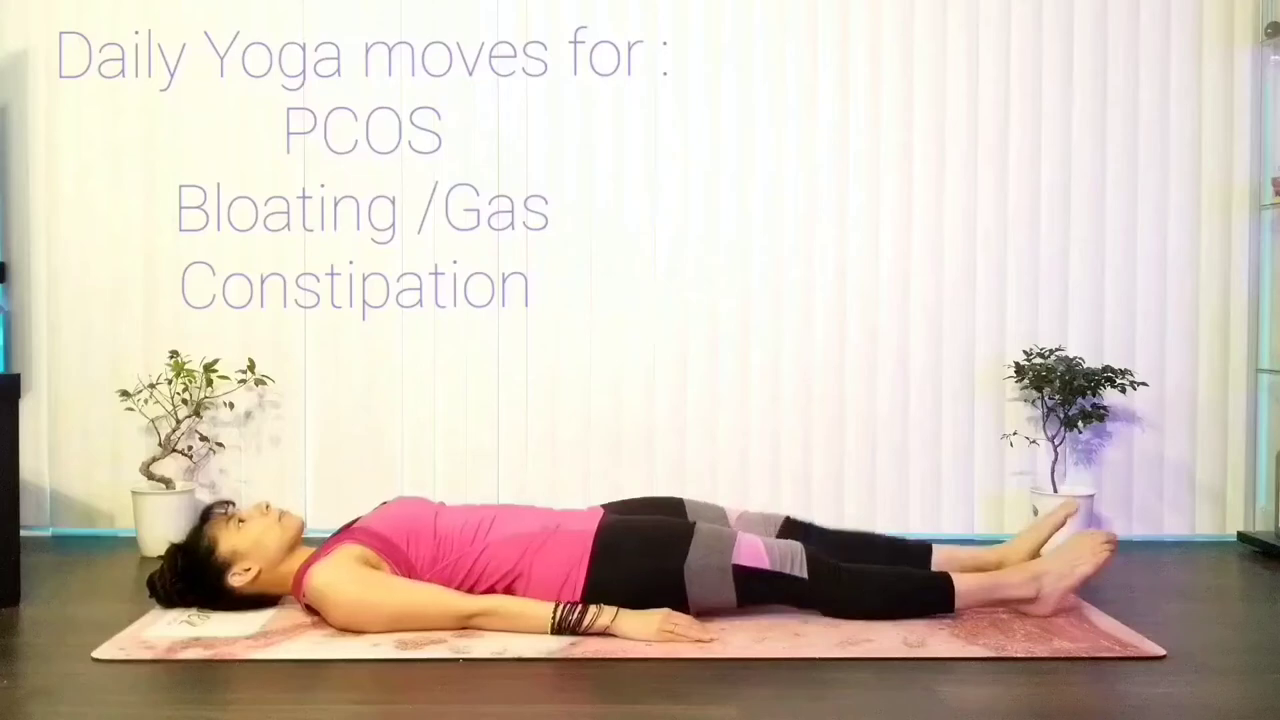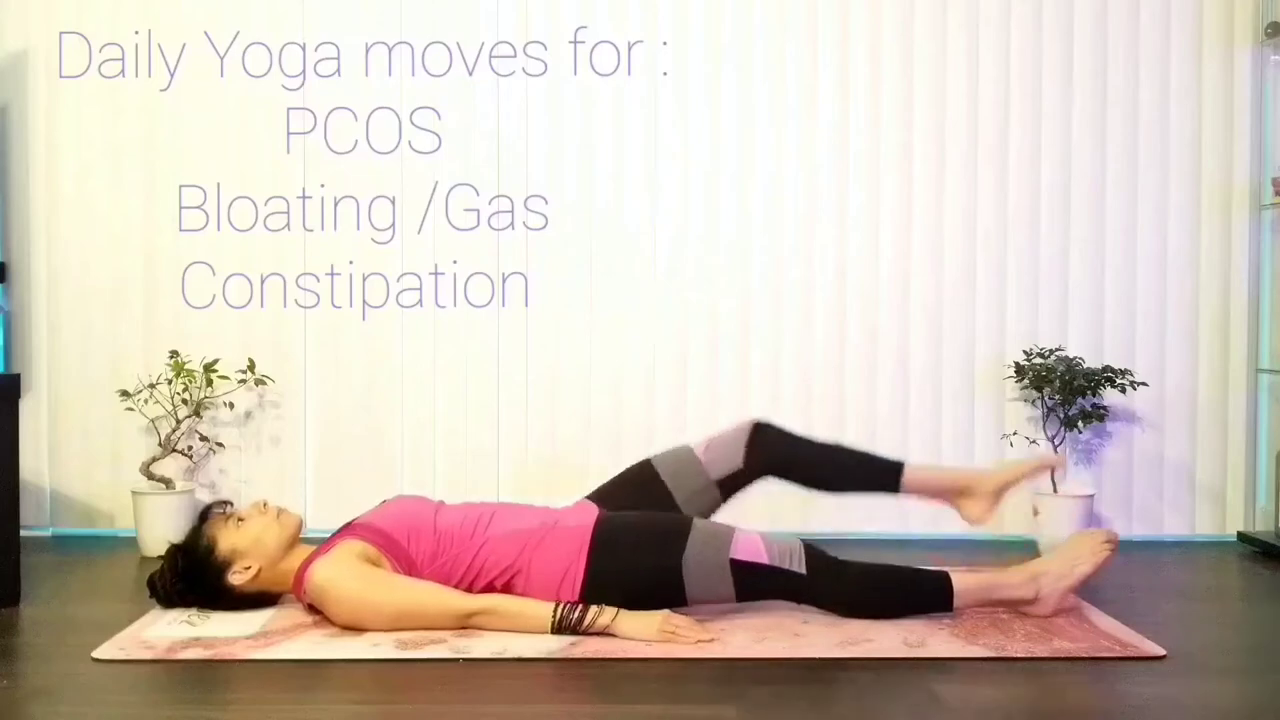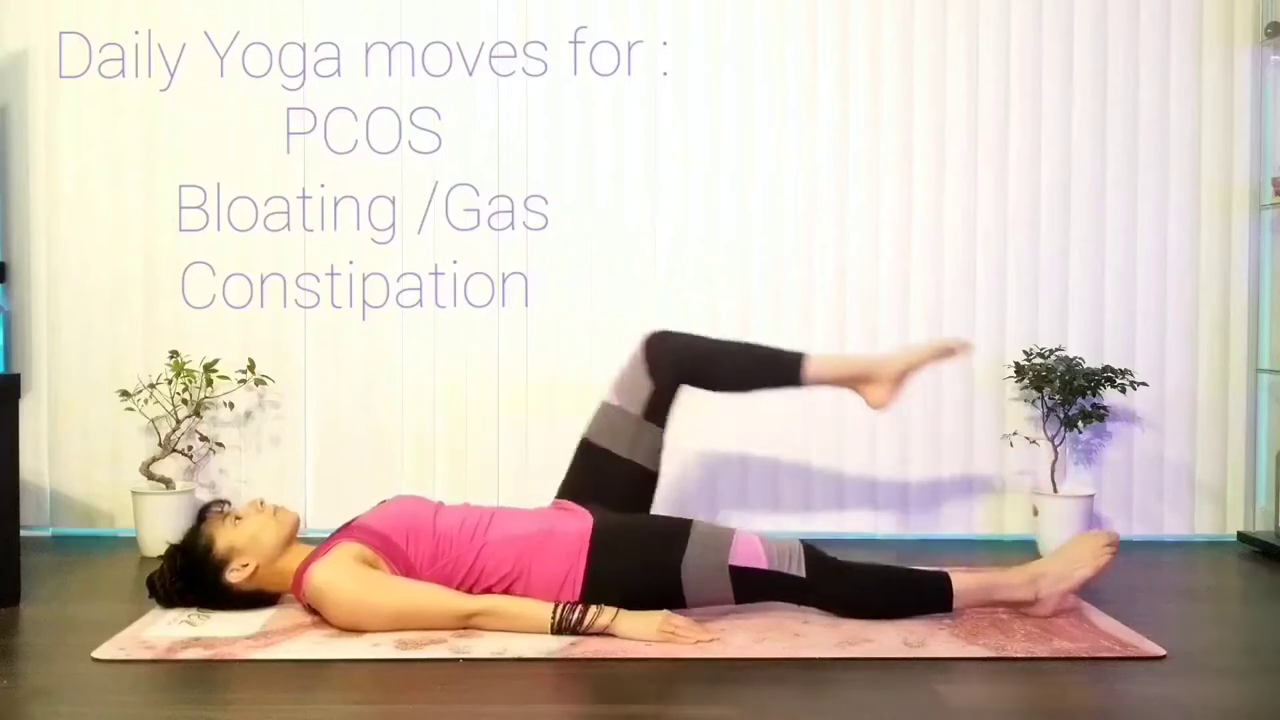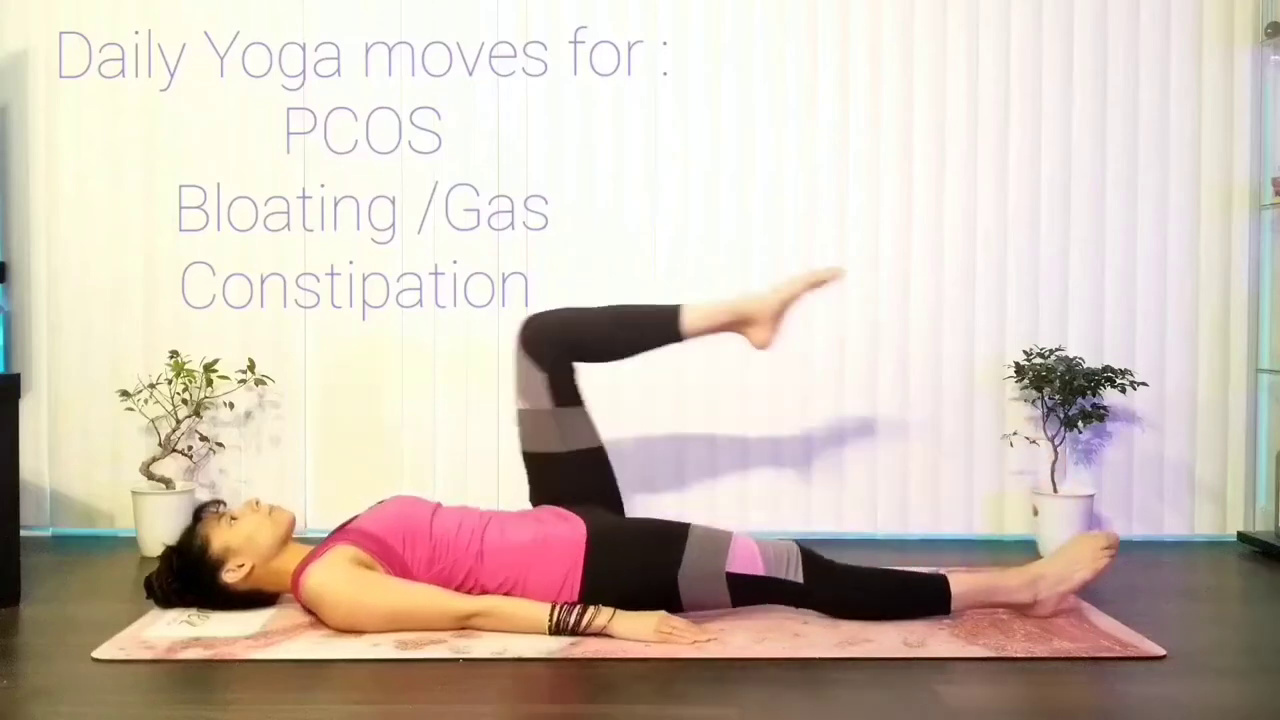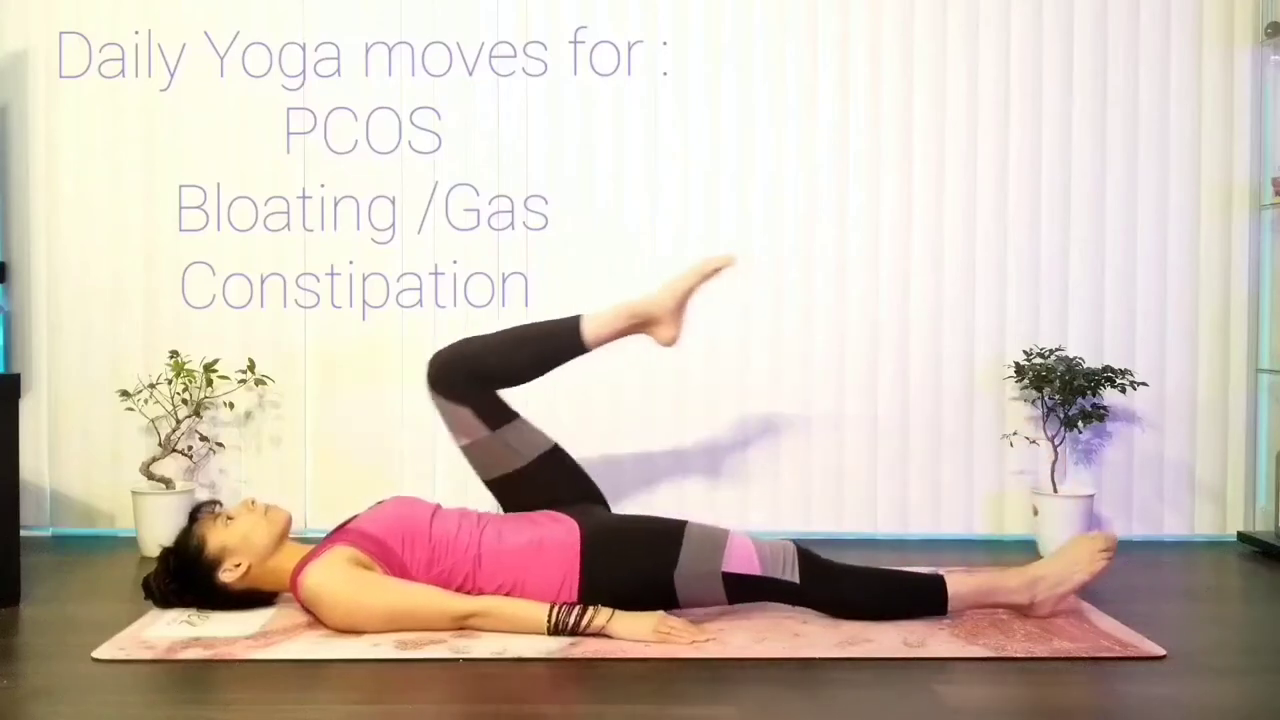
dt=0.2s
person 1, frame 1
left shoulder: (342, 549)
right shoulder: (329, 586)
right elbow: (469, 610)
right wrist: (615, 623)
left hip: (582, 530)
right hip: (583, 568)
left knee: (788, 533)
right knee: (810, 576)
left ankle: (993, 558)
right ankle: (1019, 587)
person 1, frame 2
left shoulder: (337, 548)
right shoulder: (331, 585)
right elbow: (469, 607)
right wrist: (615, 623)
left hip: (576, 527)
right hip: (584, 565)
left knee: (748, 445)
right knee: (808, 572)
left ankle: (953, 484)
right ankle: (1021, 583)
person 1, frame 3
left shoulder: (336, 552)
right shoulder: (330, 588)
right elbow: (470, 611)
right wrist: (614, 623)
left hip: (571, 526)
right hip: (585, 565)
left knee: (662, 357)
right knee: (805, 575)
left ankle: (856, 371)
right ankle: (1019, 585)
person 1, frame 4
left shoulder: (334, 551)
right shoulder: (328, 589)
right elbow: (469, 610)
right wrist: (611, 622)
left hip: (564, 528)
right hip: (581, 566)
left knee: (547, 339)
right knee: (802, 578)
left ankle: (738, 314)
right ankle: (1019, 585)
person 1, frame 5
left shoulder: (332, 553)
right shoulder: (326, 587)
right elbow: (467, 614)
right wrist: (609, 623)
left hip: (557, 529)
right hip: (575, 567)
left knee: (455, 373)
right knee: (797, 576)
left ankle: (637, 316)
right ankle: (1015, 586)
